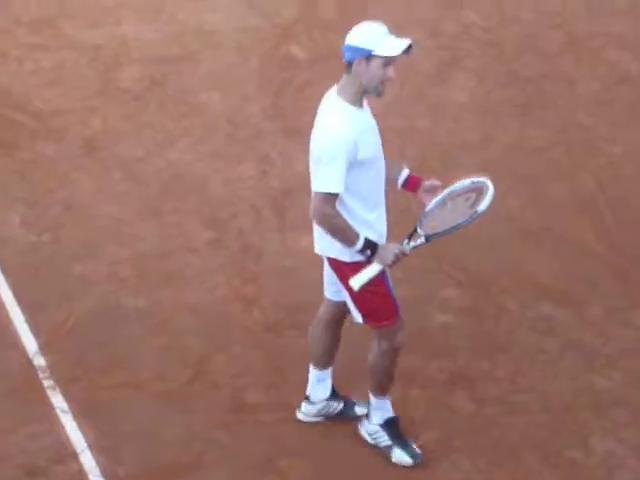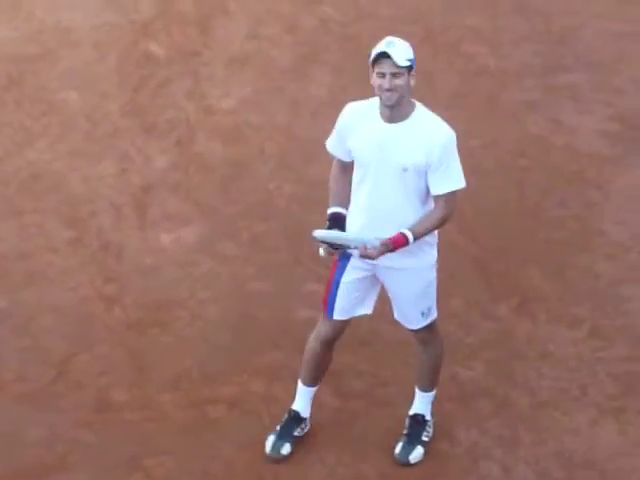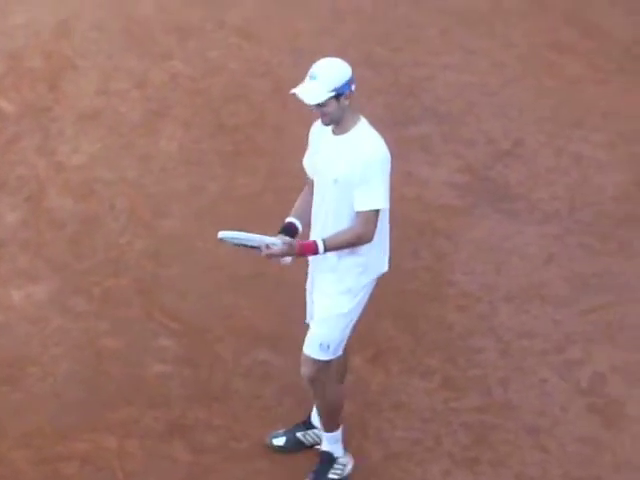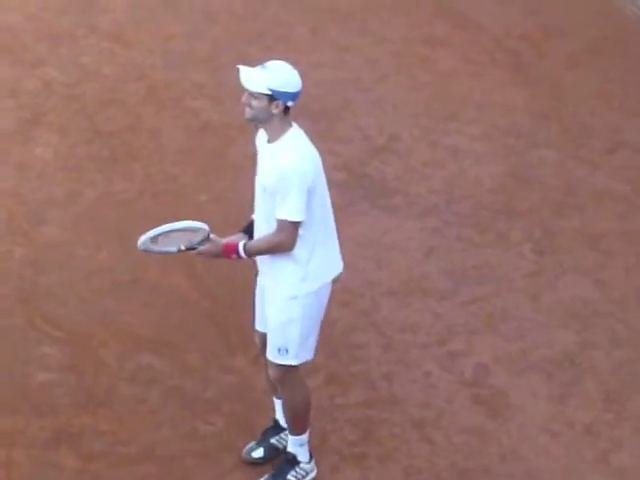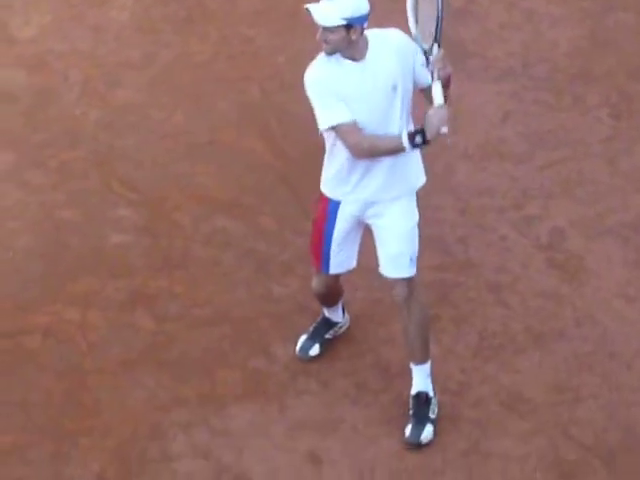
dt=1s
person 1, frame 1
left shoulder: (349, 99)
right shoulder: (340, 131)
right elbow: (322, 212)
left wrist: (411, 181)
right wrist: (372, 248)
left hip: (348, 242)
right hip: (352, 247)
left knee: (333, 310)
right knee: (390, 336)
left ankle: (318, 398)
right ankle: (381, 420)
person 1, frame 2
left shoulder: (437, 135)
right shoulder: (353, 116)
left elbow: (444, 207)
left wrist: (396, 242)
right wrist: (336, 222)
left hip: (410, 255)
right hip: (356, 244)
left knee: (426, 335)
right knee: (328, 330)
left ankle: (421, 416)
right ankle: (297, 414)
person 1, frame 3
left shoulder: (370, 153)
right shoulder: (320, 132)
left elbow: (364, 230)
left wrist: (302, 248)
right wrist: (289, 230)
left hip: (350, 272)
right hip: (323, 261)
left knee: (312, 367)
right knee: (330, 350)
right ankle: (321, 426)
person 1, frame 4
left shoulder: (294, 161)
right shoulder: (266, 137)
left elbow: (285, 239)
left wrist: (230, 249)
right wrist: (248, 230)
left hip: (298, 279)
right hip: (274, 271)
left knee: (283, 370)
right knee: (268, 350)
right ankle: (283, 426)
person 1, frame 5
left shoulder: (397, 44)
right shoulder: (319, 76)
left elbow: (429, 85)
right elbow: (358, 144)
left wrist: (441, 78)
right wrist: (420, 135)
left hip: (394, 191)
right hip: (343, 191)
left knee: (405, 293)
right knee: (323, 284)
left ankle: (423, 393)
right ankle: (334, 317)
